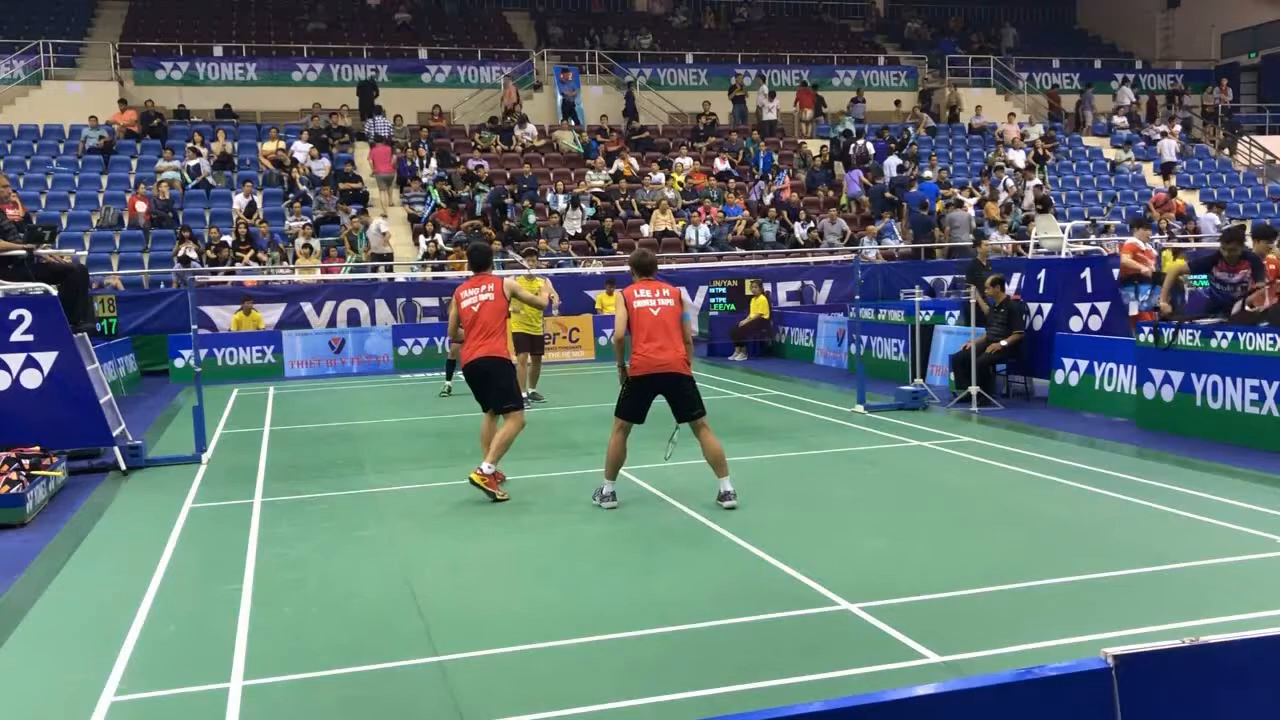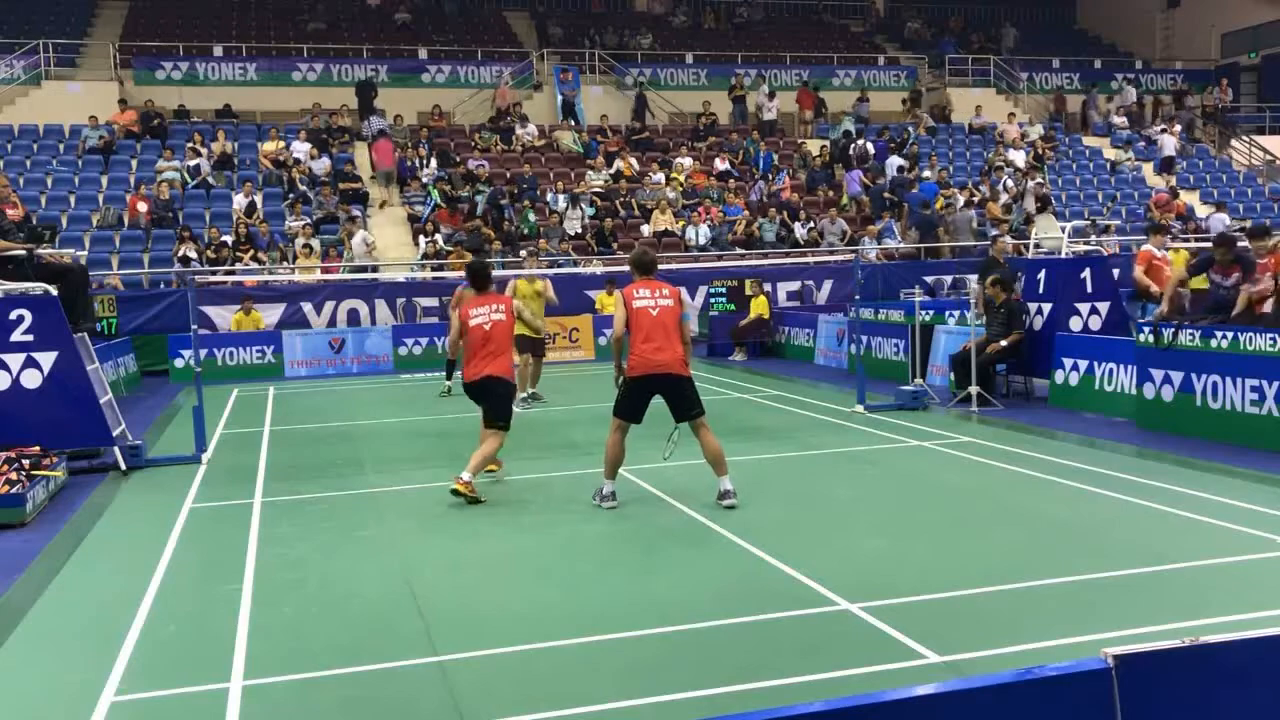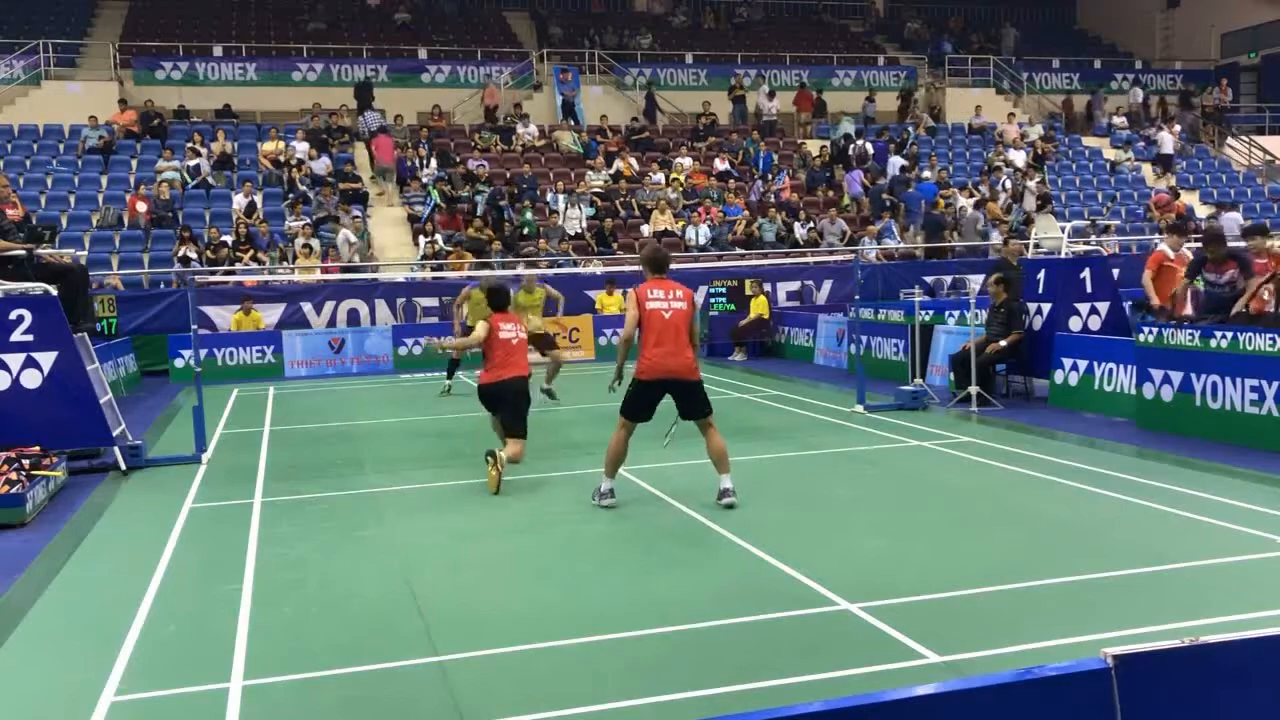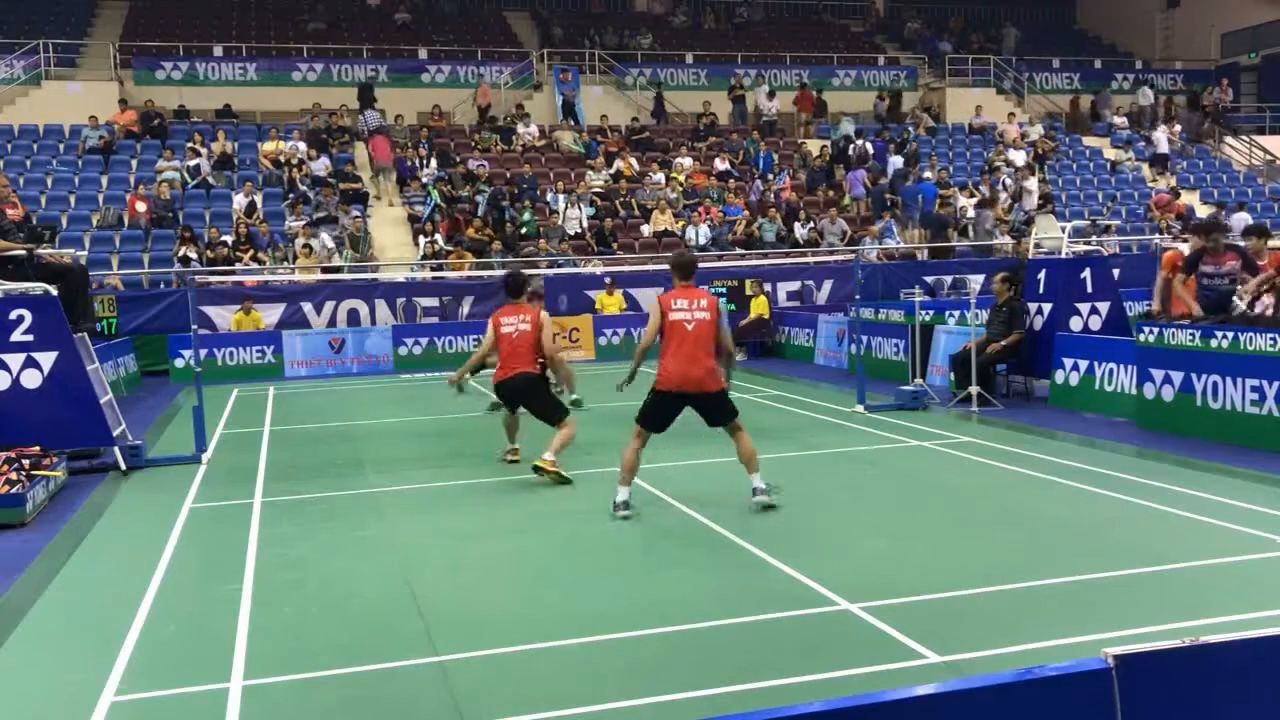
dt=0.3s
person 1, frame 1
left shoulder: (626, 294)
right shoulder: (675, 293)
left elbow: (620, 335)
right elbow: (688, 339)
left wrist: (621, 365)
right wrist: (686, 370)
left hip: (642, 369)
right hip: (677, 368)
left knee: (620, 428)
right knee: (702, 428)
left ankle: (608, 491)
right ankle: (726, 490)
person 1, frame 2
left shoulder: (626, 294)
right shoulder: (675, 293)
left elbow: (617, 334)
right elbow: (686, 340)
left wrist: (618, 365)
right wrist: (685, 370)
left hip: (640, 370)
right hip: (675, 368)
left knee: (618, 428)
right knee: (701, 427)
left ankle: (607, 491)
right ankle: (727, 489)
person 1, frame 3
left shoulder: (637, 293)
right shoulder: (687, 294)
left elbow: (628, 334)
left wrist: (618, 369)
left hip: (650, 371)
right hip: (686, 370)
left knee: (624, 428)
right knee: (708, 427)
left ankle: (606, 489)
right ankle: (726, 488)
person 1, frame 4
left shoulder: (663, 301)
right shoulder: (714, 304)
left elbow: (646, 342)
right elbow: (728, 349)
left wrist: (630, 374)
right wrist: (724, 377)
left hip: (673, 383)
right hip: (709, 382)
left knee: (638, 437)
right knee: (738, 430)
left ankle: (622, 498)
right ankle: (759, 488)
person 2, frame 1
left shoulder: (459, 292)
right shoulder: (504, 283)
left elbow: (452, 335)
right elbow: (541, 303)
right wrist: (545, 290)
left hip: (469, 362)
right hip: (494, 359)
left knee: (491, 413)
right knee: (515, 419)
left ankle: (488, 470)
right ankle: (485, 471)
person 2, frame 2
left shoulder: (461, 310)
right shoulder: (511, 304)
left elbow: (453, 350)
right elbow: (539, 328)
left hip: (471, 380)
right hip: (499, 378)
left knee: (491, 409)
right knee: (495, 438)
left ankle: (488, 459)
right ankle: (464, 479)
person 2, frame 3
left shoulder: (485, 323)
right shoulder: (521, 324)
left elbow: (474, 341)
left wrist: (442, 344)
left hip: (489, 387)
right hip: (517, 384)
left knee: (498, 412)
right knee: (515, 450)
left ankle: (505, 452)
right ankle: (503, 456)
person 2, frame 4
left shoulder: (496, 317)
right shoulder: (540, 314)
left elbow: (483, 352)
right elbow: (549, 352)
left wrist: (460, 374)
right wrist: (563, 375)
left hip: (503, 382)
right hip: (529, 379)
left knee: (512, 409)
right knee: (568, 426)
left ankle: (513, 448)
right ankle: (548, 459)
